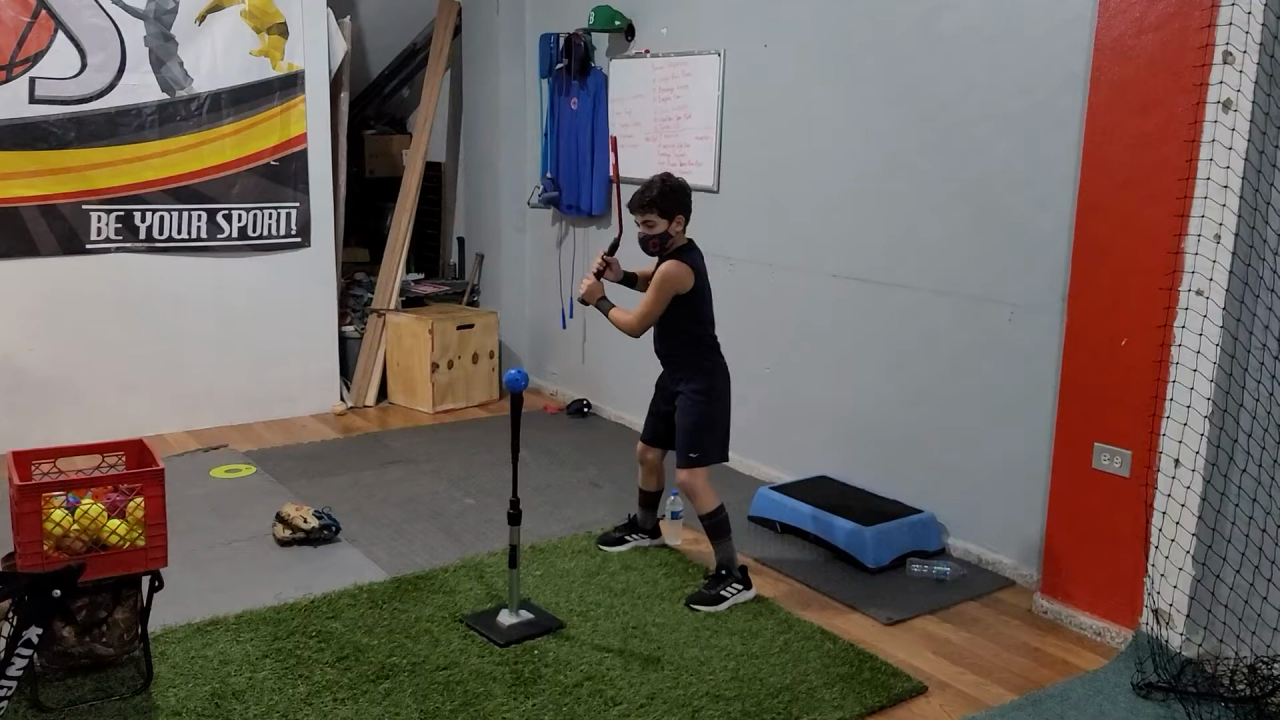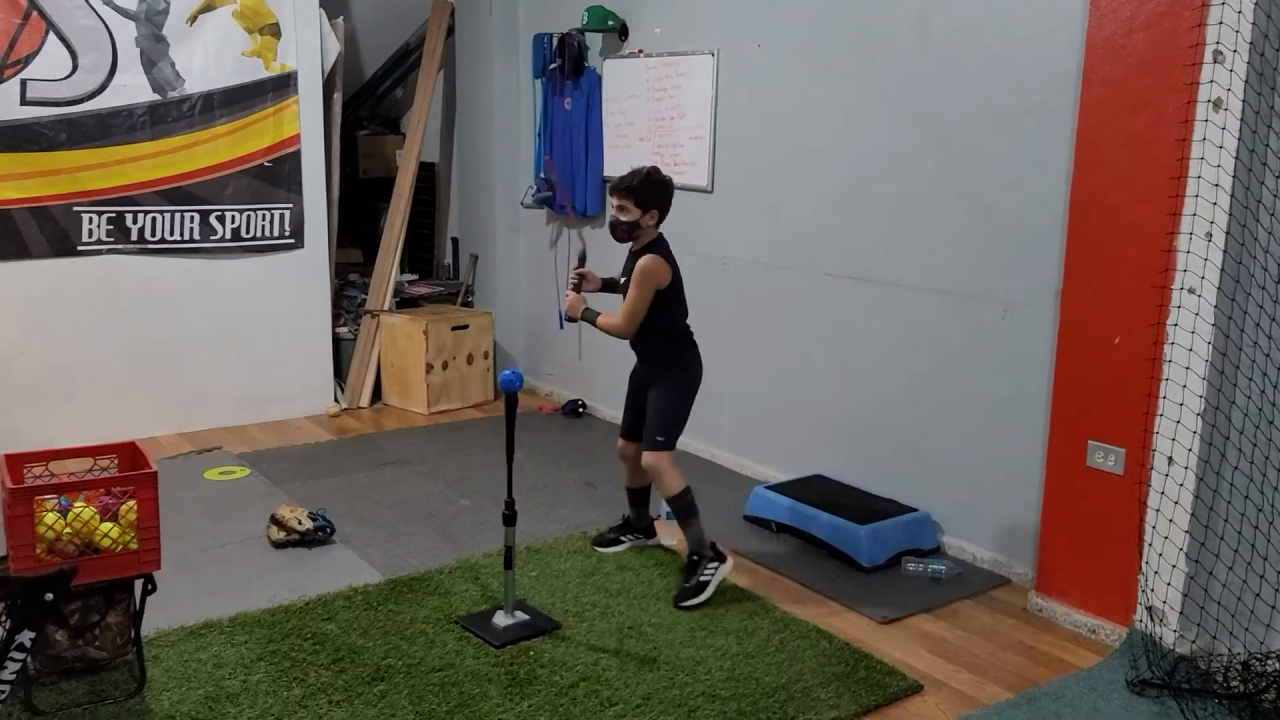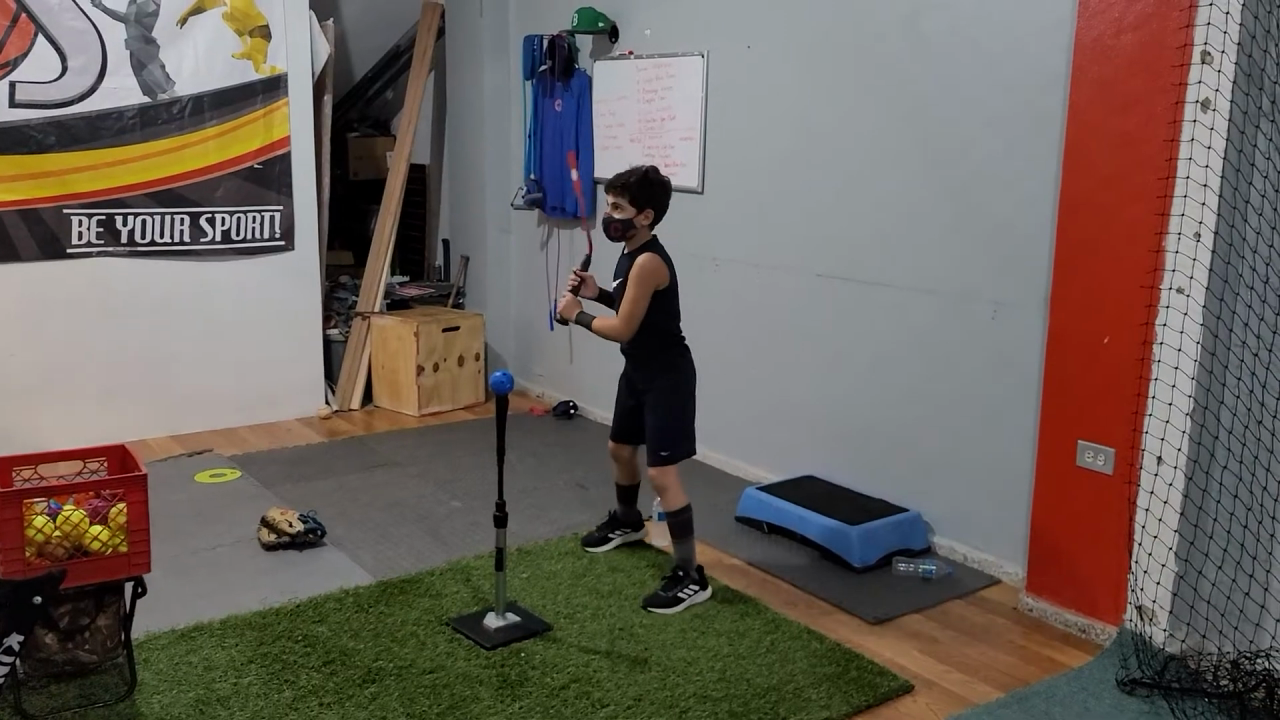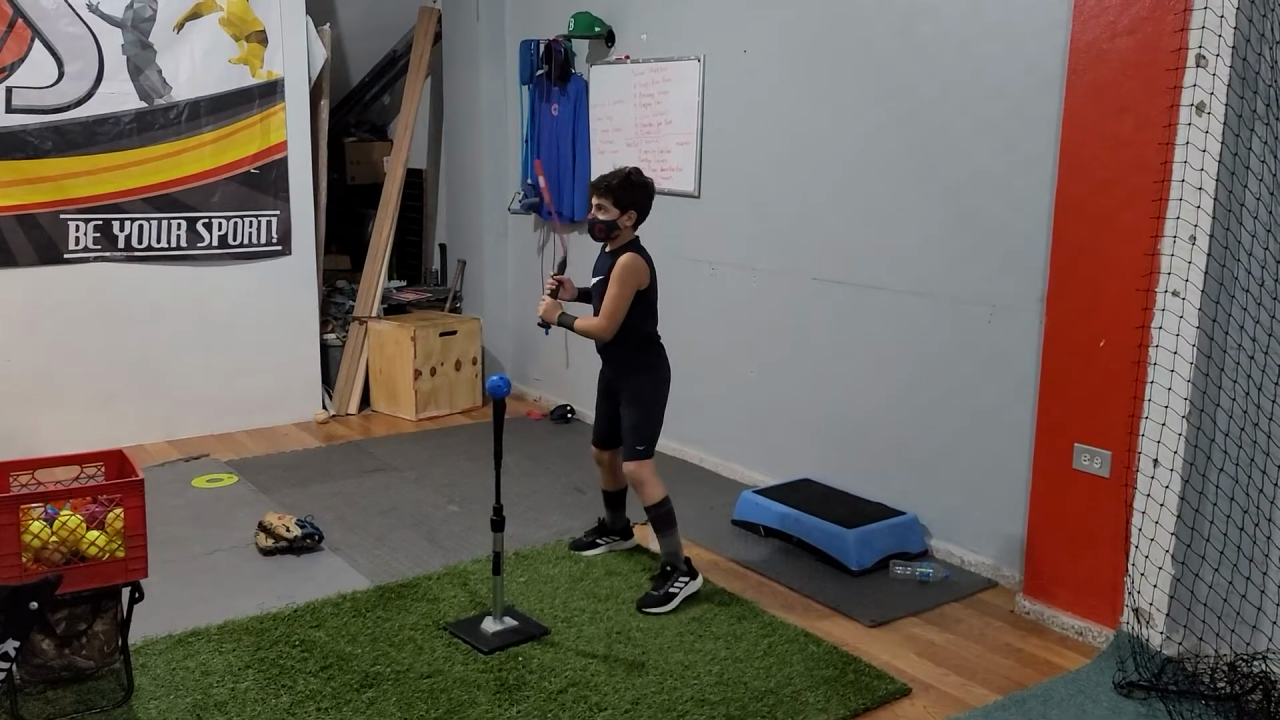
dt=0.4s
person 1, frame 1
left shoulder: (675, 267)
right shoulder: (680, 254)
left elbow: (636, 325)
right elbow: (650, 282)
left wrist: (598, 299)
right wrist: (620, 274)
left hip: (700, 382)
right hip: (676, 376)
left knee: (690, 477)
right knee: (648, 451)
left ankle: (733, 575)
right ankle: (645, 527)
person 1, frame 2
left shoulder: (651, 261)
right shoulder: (643, 250)
left elbow: (625, 326)
left wrist: (583, 311)
right wrist: (602, 283)
left hip: (675, 369)
right hip: (650, 364)
left knee: (656, 459)
right knee: (629, 448)
left ankle: (707, 557)
right ankle: (639, 525)
person 1, frame 3
left shoulder: (649, 261)
right shoulder: (631, 253)
left elbow: (622, 330)
left wrist: (577, 314)
right wrist: (599, 293)
left hip: (667, 376)
right hip: (638, 370)
left knee: (662, 473)
right knee: (620, 446)
left ankle: (690, 577)
right ankle: (626, 522)
person 1, frame 4
left shoulder: (630, 261)
right shoulder: (609, 252)
left elbow: (604, 327)
left wrist: (559, 316)
right wrist: (575, 292)
left hip: (643, 375)
right hip: (616, 371)
left knee: (637, 468)
right knee: (604, 453)
left ankle: (679, 569)
right ankle: (616, 529)
